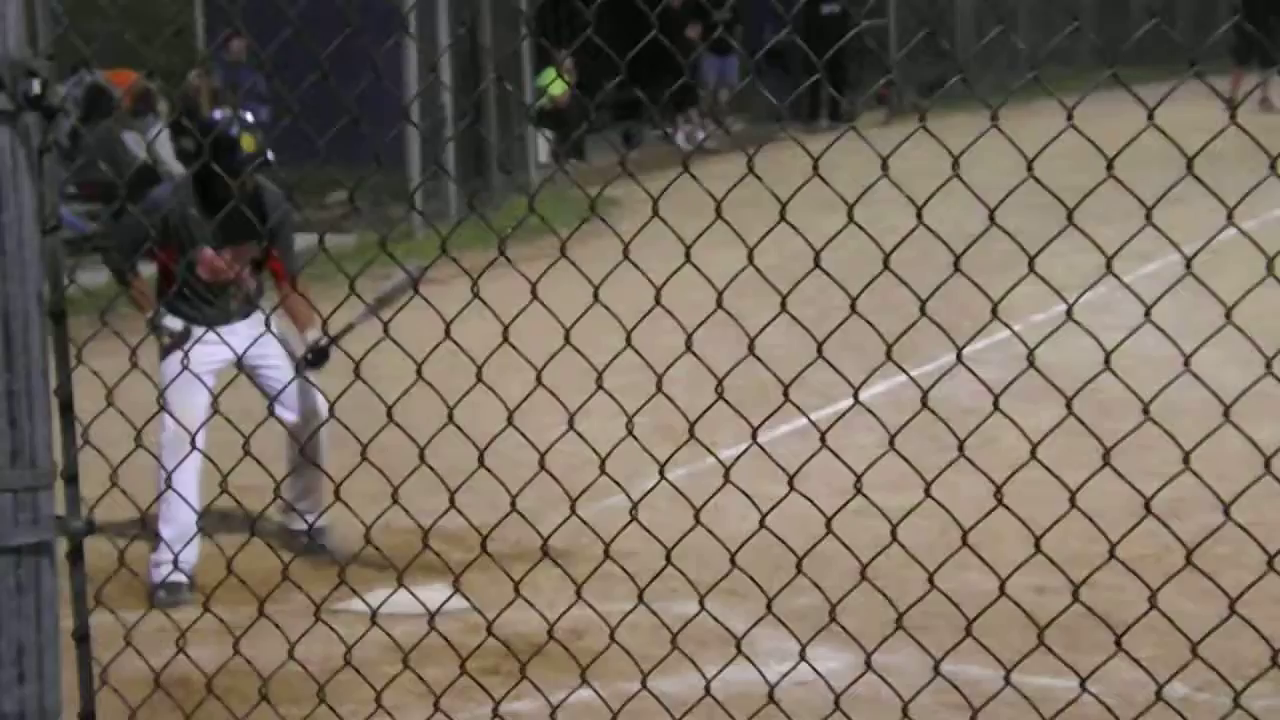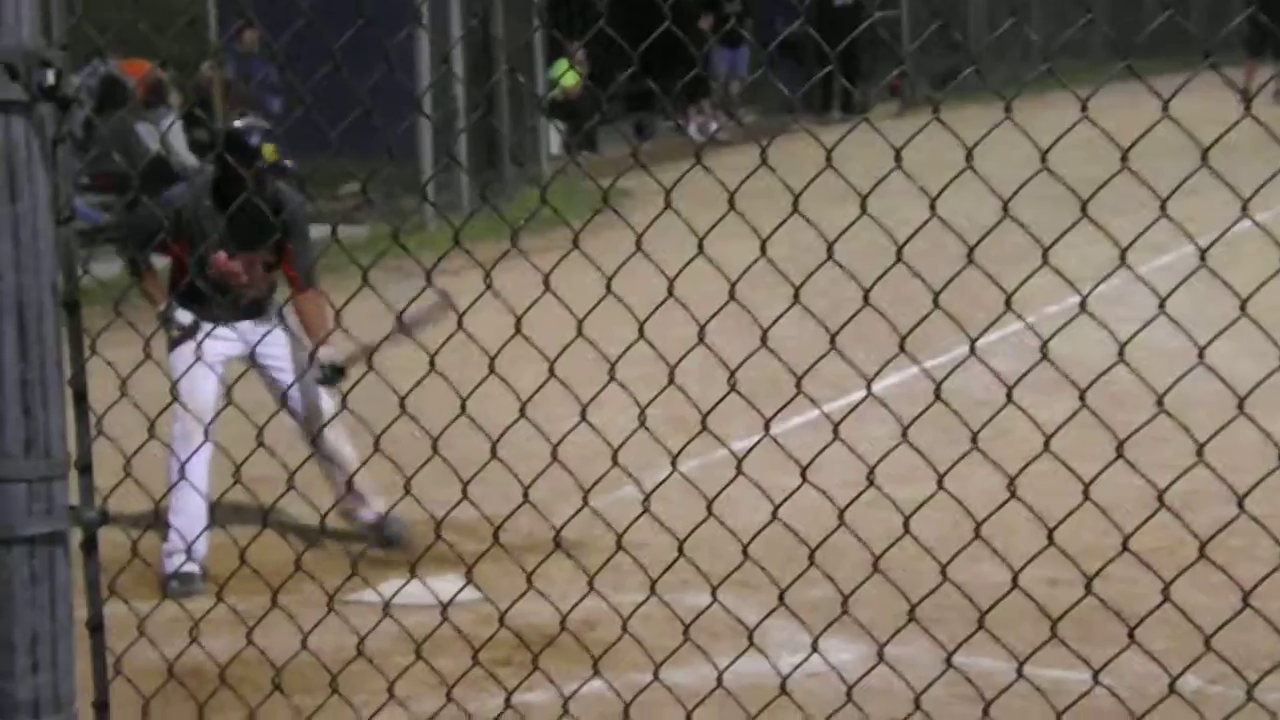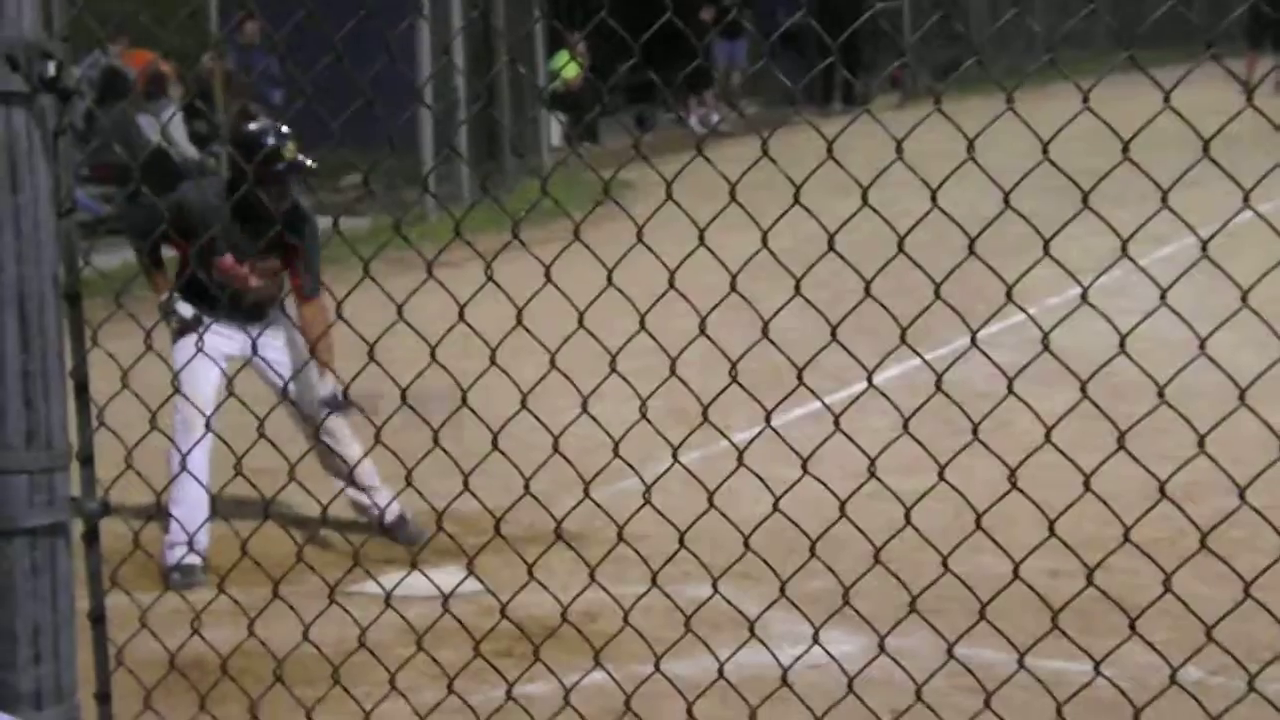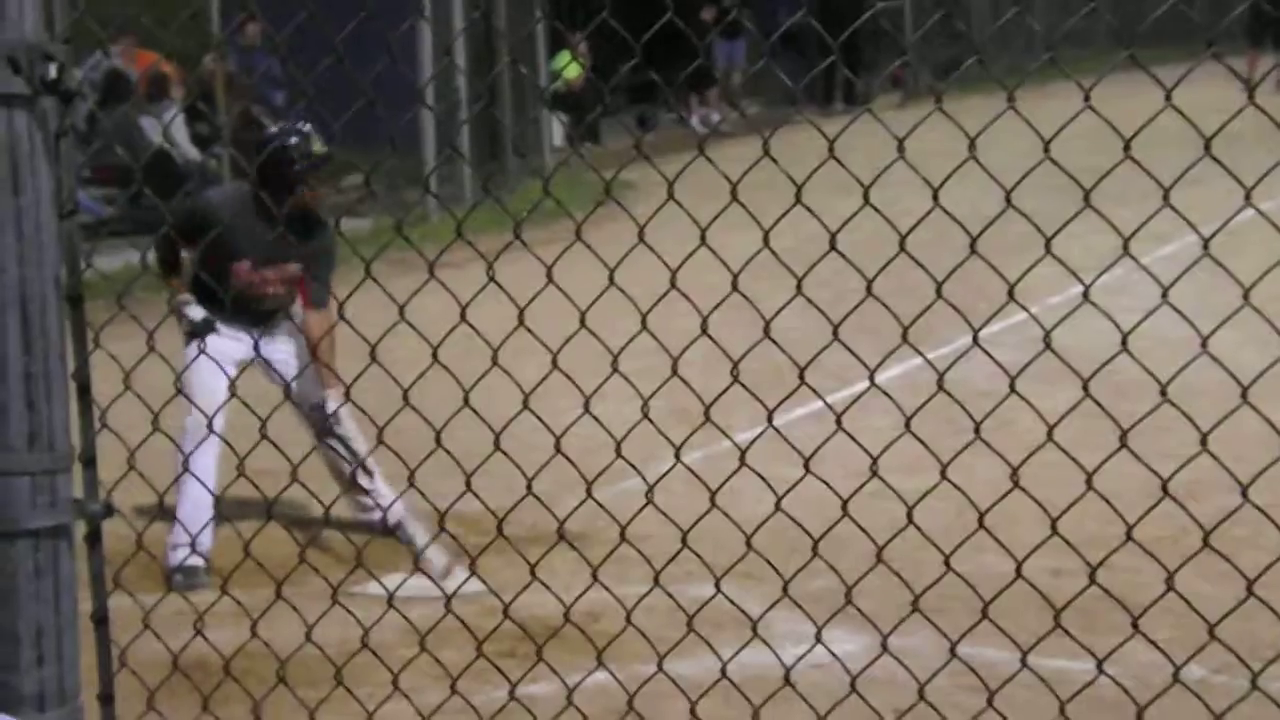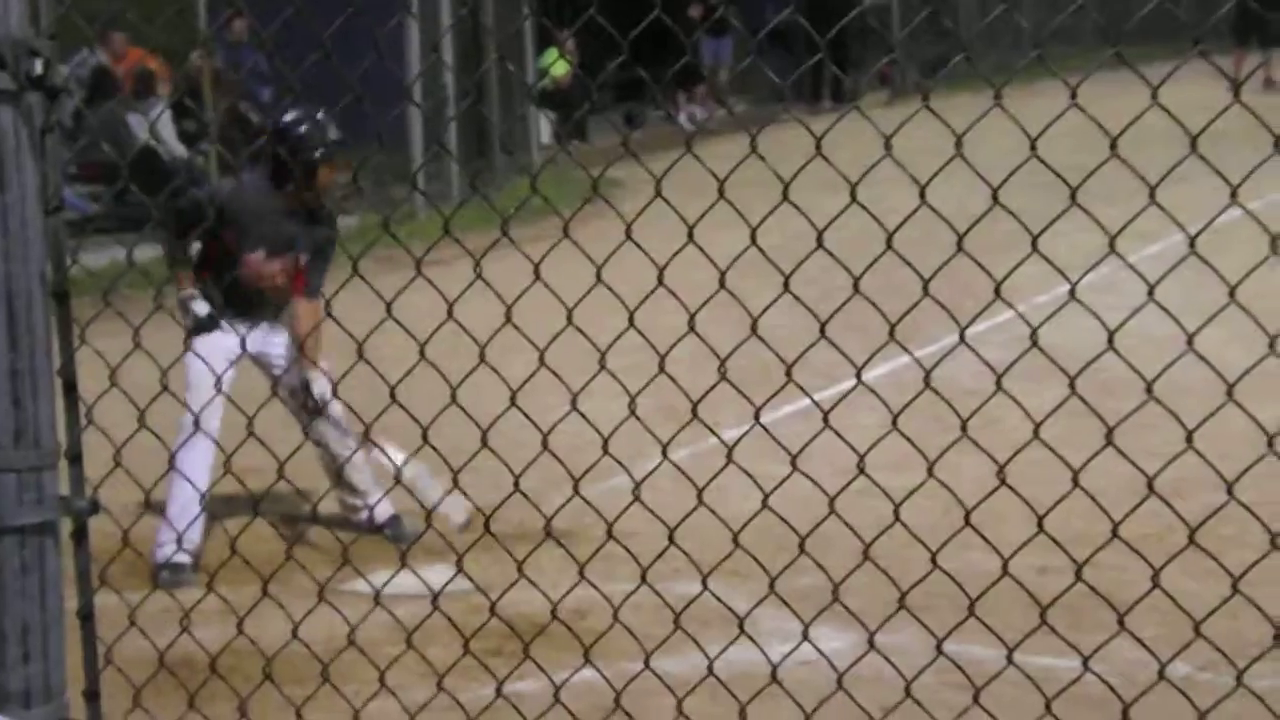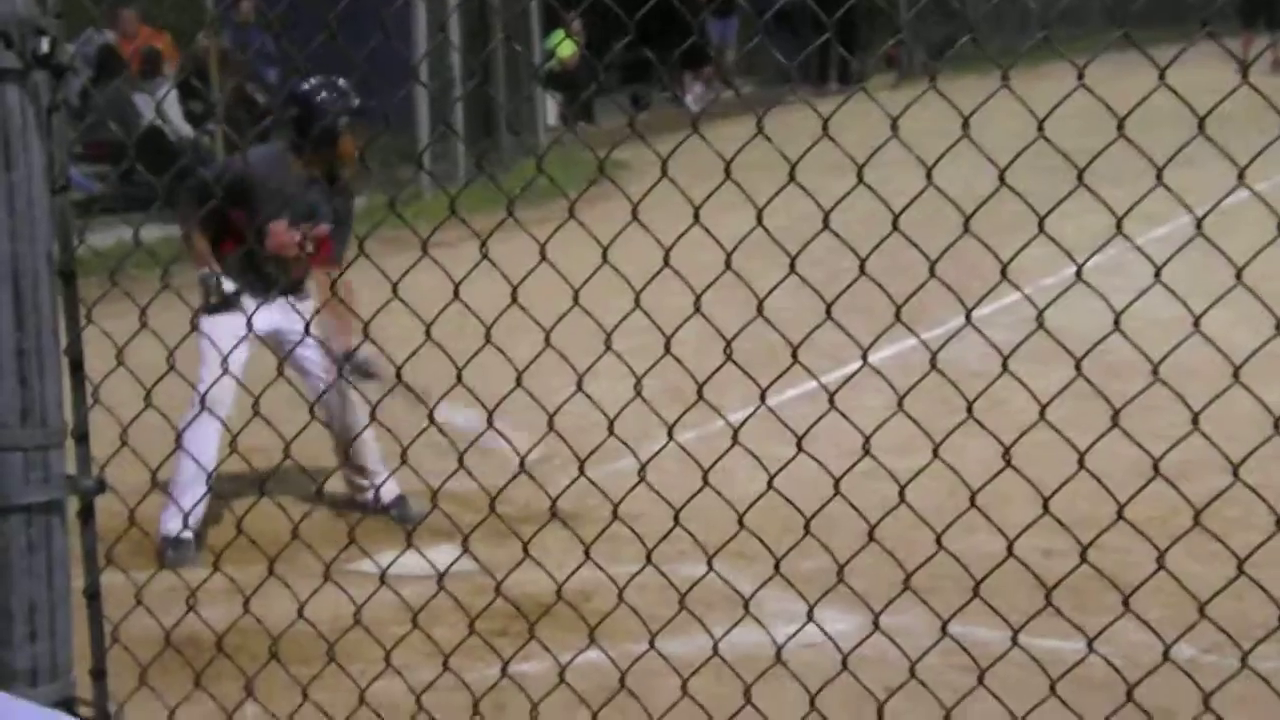
dt=0.1s
person 1, frame 1
left shoulder: (268, 200)
right shoulder: (172, 204)
left elbow: (286, 277)
right elbow: (120, 259)
left wrist: (310, 332)
right wrist: (162, 316)
left hip: (252, 323)
right hip: (190, 330)
left knee: (310, 410)
right knee: (184, 439)
left ankle: (304, 518)
right ankle: (171, 566)
person 1, frame 2
left shoulder: (284, 206)
right shoulder: (187, 204)
left elbow: (304, 286)
right elbow: (132, 244)
left wrist: (324, 348)
right wrist: (166, 306)
left hip: (264, 321)
right hip: (203, 326)
left knee: (320, 409)
right knee: (193, 429)
left ankle: (362, 510)
right ankle: (182, 558)
person 1, frame 3
left shoulder: (297, 220)
right shoulder: (196, 202)
left elbow: (311, 299)
right elbow: (147, 247)
left wrist: (329, 374)
right wrist: (167, 299)
left hip: (269, 321)
right hip: (204, 322)
left knee: (322, 412)
right knee: (195, 424)
left ankle: (382, 506)
right ankle: (182, 551)
person 1, frame 4
left shoulder: (313, 231)
right shoulder: (220, 207)
left elbow: (316, 313)
right elbow: (169, 246)
left wrist: (330, 388)
right wrist: (183, 302)
left hip: (279, 326)
right hip: (218, 327)
left knee: (332, 418)
right knee: (204, 425)
left ankle: (384, 506)
right ankle: (188, 551)
person 1, frame 5
left shoulder: (320, 222)
right shoulder: (235, 198)
left elbow: (305, 302)
right elbow: (176, 230)
left wrist: (312, 375)
right wrist: (189, 295)
left hip: (277, 324)
right hip: (219, 321)
left knee: (326, 413)
right knee: (202, 422)
left ankle: (369, 507)
right ankle: (175, 548)
person 1, frame 6
left shoulder: (337, 191)
right shoulder: (254, 170)
left elbow: (327, 272)
right elbow: (192, 211)
left wrist: (348, 342)
right wrist: (211, 273)
left hip: (293, 301)
right hip: (233, 299)
left knee: (338, 389)
right knee: (213, 401)
left ankle: (376, 487)
right ankle: (179, 525)
